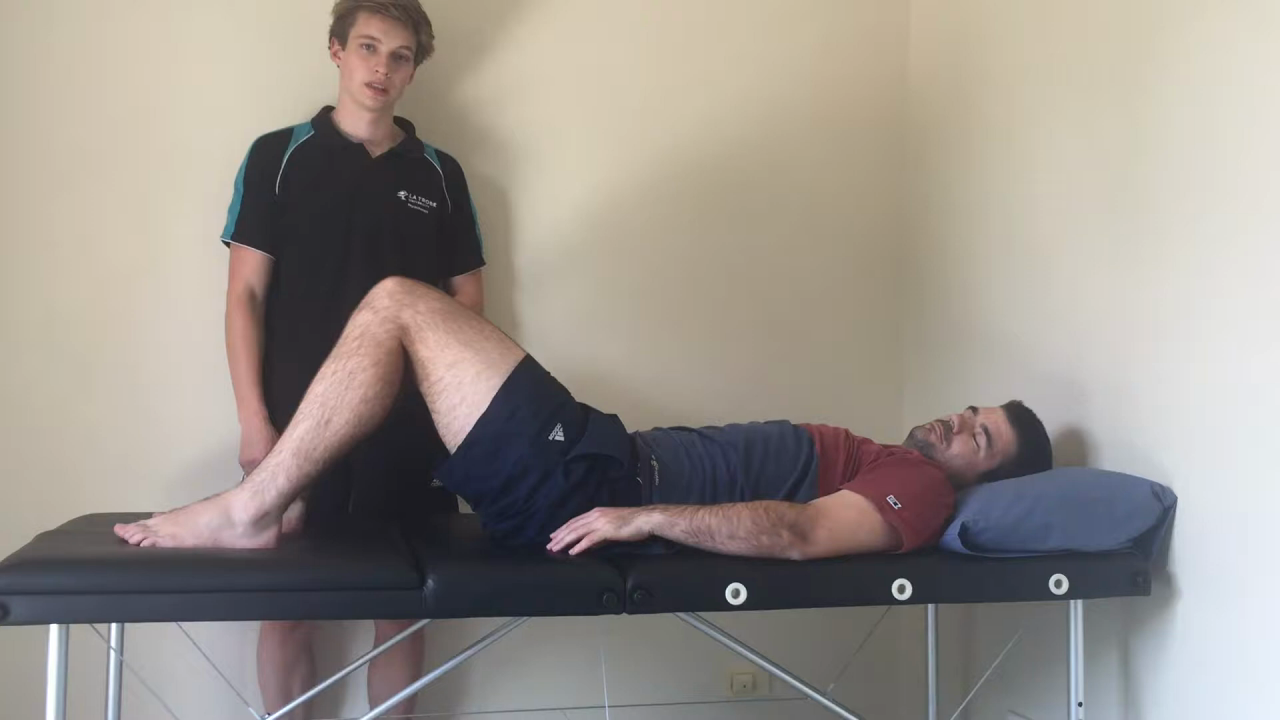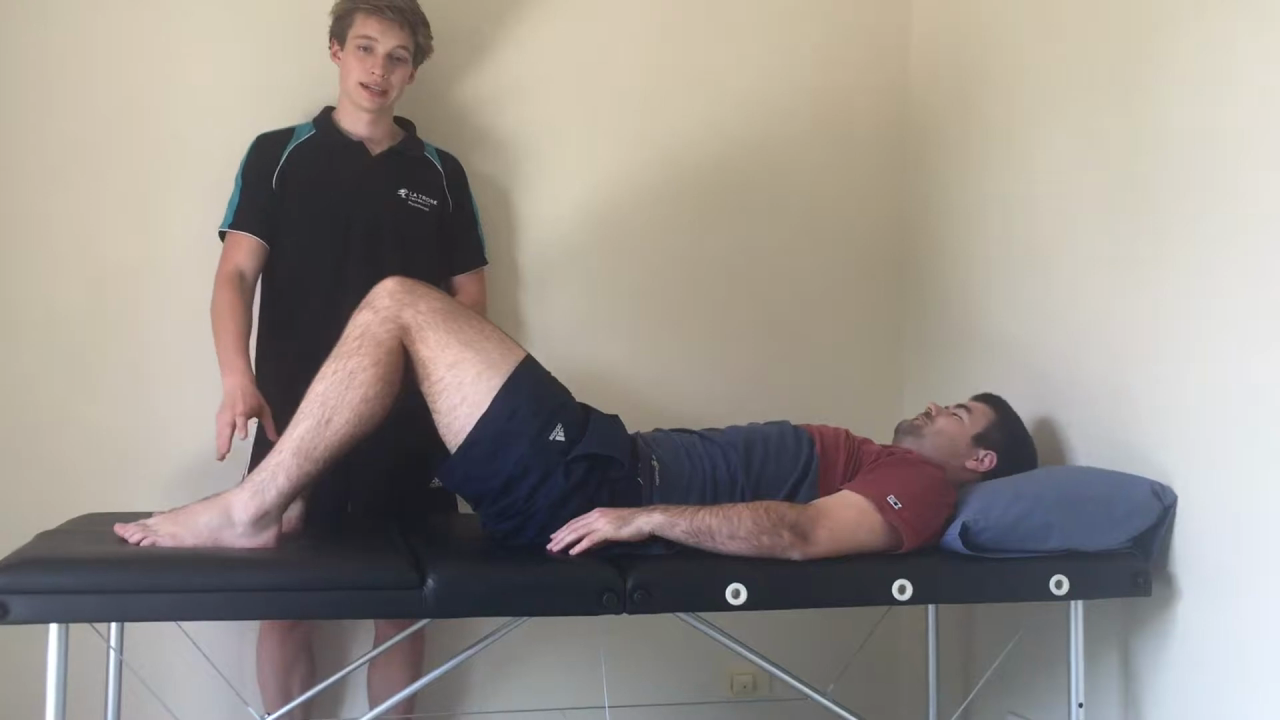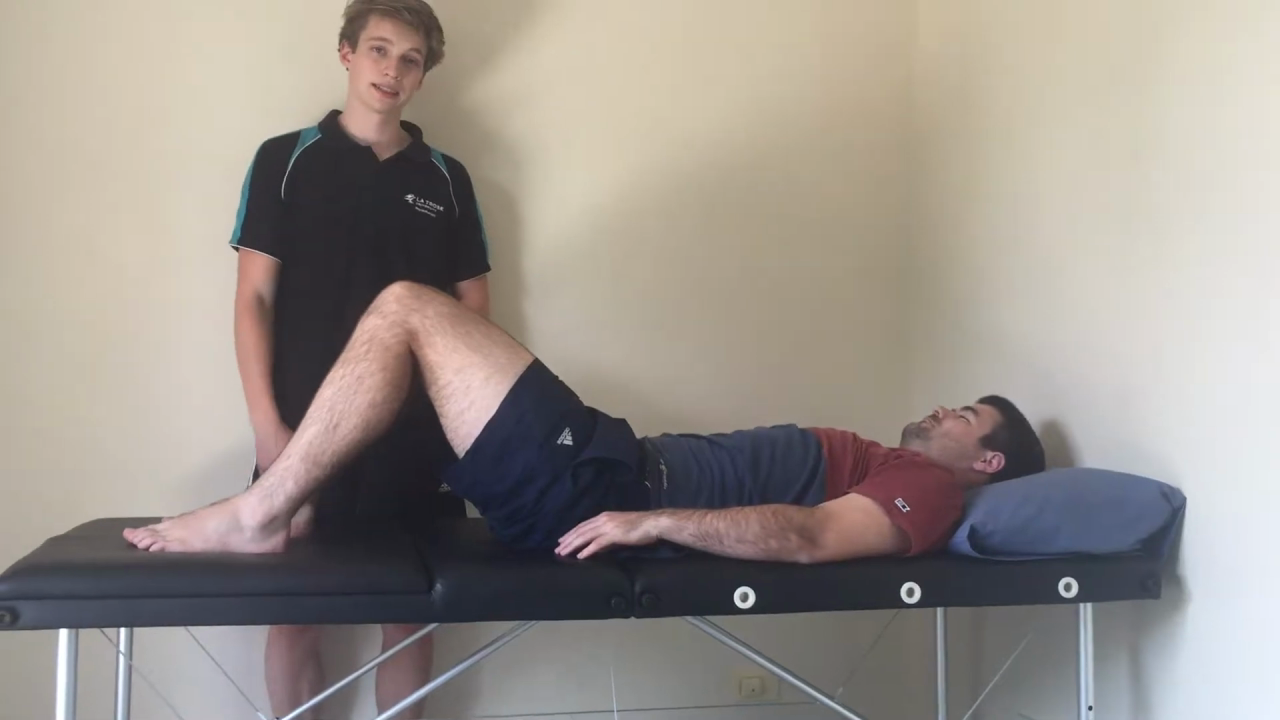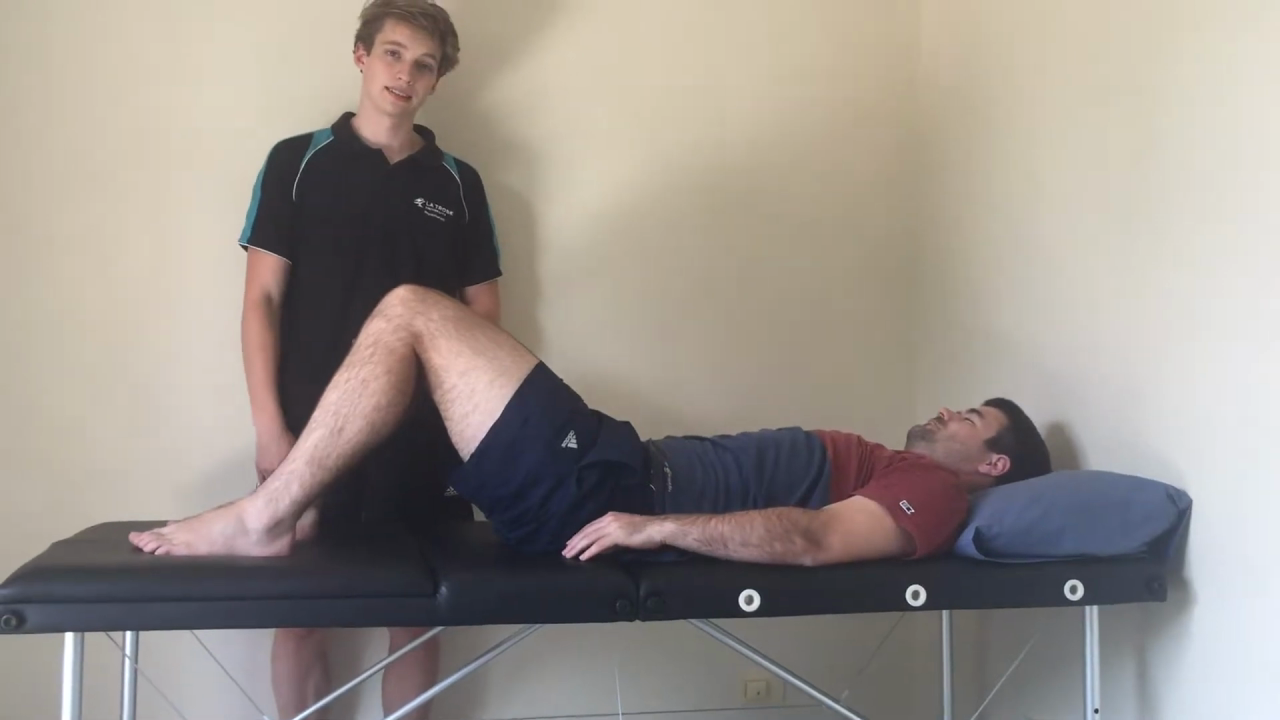
dt=0.5s
person 1, frame 1
left shoulder: (918, 489)
right shoulder: (879, 462)
left elbow: (798, 534)
left wrist: (645, 516)
left hip: (594, 483)
right hip: (616, 465)
left knee: (398, 305)
right knee: (404, 312)
left ankle: (249, 510)
right ankle: (265, 502)
person 1, frame 2
left shoulder: (917, 488)
right shoulder: (877, 471)
left elbow: (797, 535)
left wrist: (644, 517)
left hip: (593, 486)
right hip: (609, 468)
left knee: (400, 301)
right knee: (404, 314)
left ankle: (250, 508)
right ankle: (280, 500)
person 1, frame 3
left shoulder: (925, 490)
right shoulder: (883, 469)
left elbow: (807, 538)
left wrist: (651, 522)
left hip: (603, 490)
right hip: (621, 470)
left knee: (407, 307)
right knee: (418, 317)
left ankle: (259, 513)
right ankle: (282, 504)
person 1, frame 4
left shoulder: (931, 494)
right shoulder: (885, 472)
left elbow: (808, 540)
left wrist: (656, 526)
left hip: (606, 493)
right hip: (630, 477)
left knee: (412, 311)
right knee: (417, 324)
left ankle: (264, 516)
right ankle: (289, 507)
person 2, frame 1
left shoulder: (438, 173)
right shoulder: (276, 157)
left elbow: (467, 297)
right elbow: (246, 294)
right wrist: (254, 417)
left hip: (408, 426)
right hip: (299, 422)
person 2, frame 2
left shoulder: (439, 171)
right shoulder: (277, 155)
left elbow: (470, 296)
right elbow: (236, 274)
right wrist: (237, 376)
left hip: (409, 422)
right hip: (298, 417)
person 2, frame 3
left shoulder: (444, 178)
right shoulder: (284, 161)
left elbow: (473, 303)
right elbow: (255, 300)
right wrist: (268, 424)
left hip: (416, 428)
right hip: (308, 424)
person 2, frame 4
left shoulder: (457, 182)
right shoulder: (297, 162)
left elbow: (483, 308)
right elbow: (262, 300)
right wrist: (269, 425)
left hip: (423, 431)
right hip: (316, 426)
